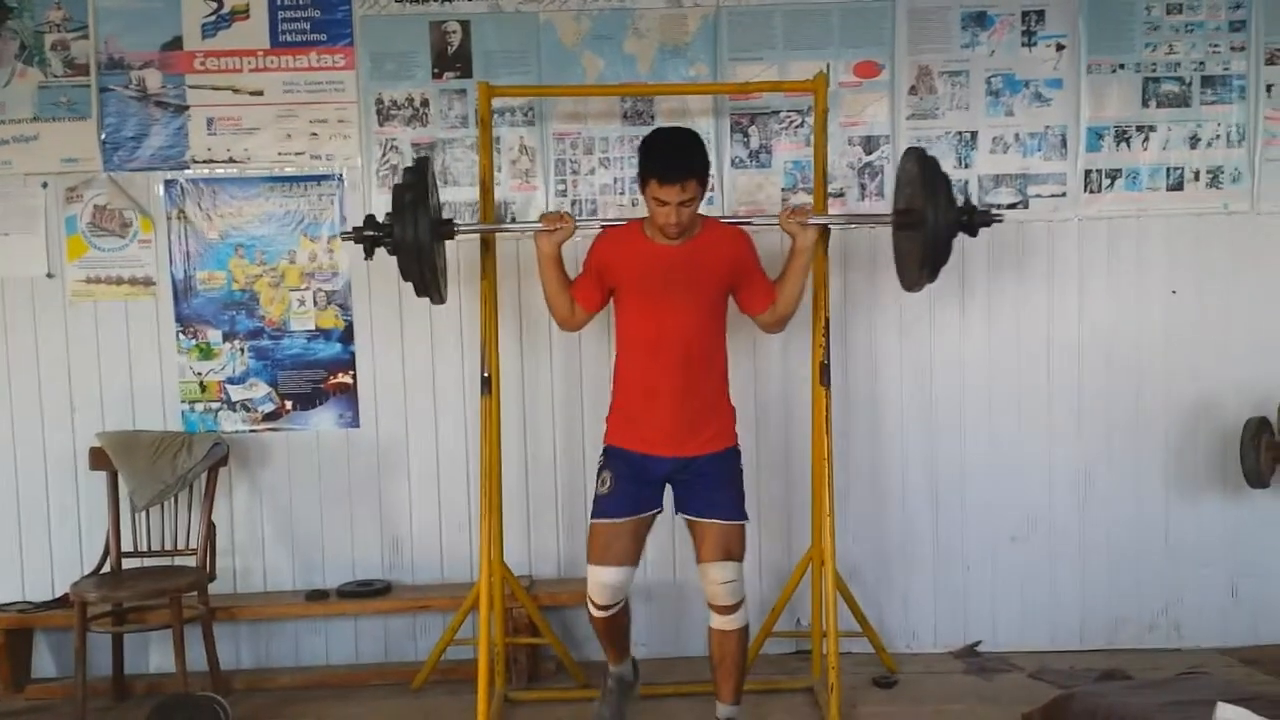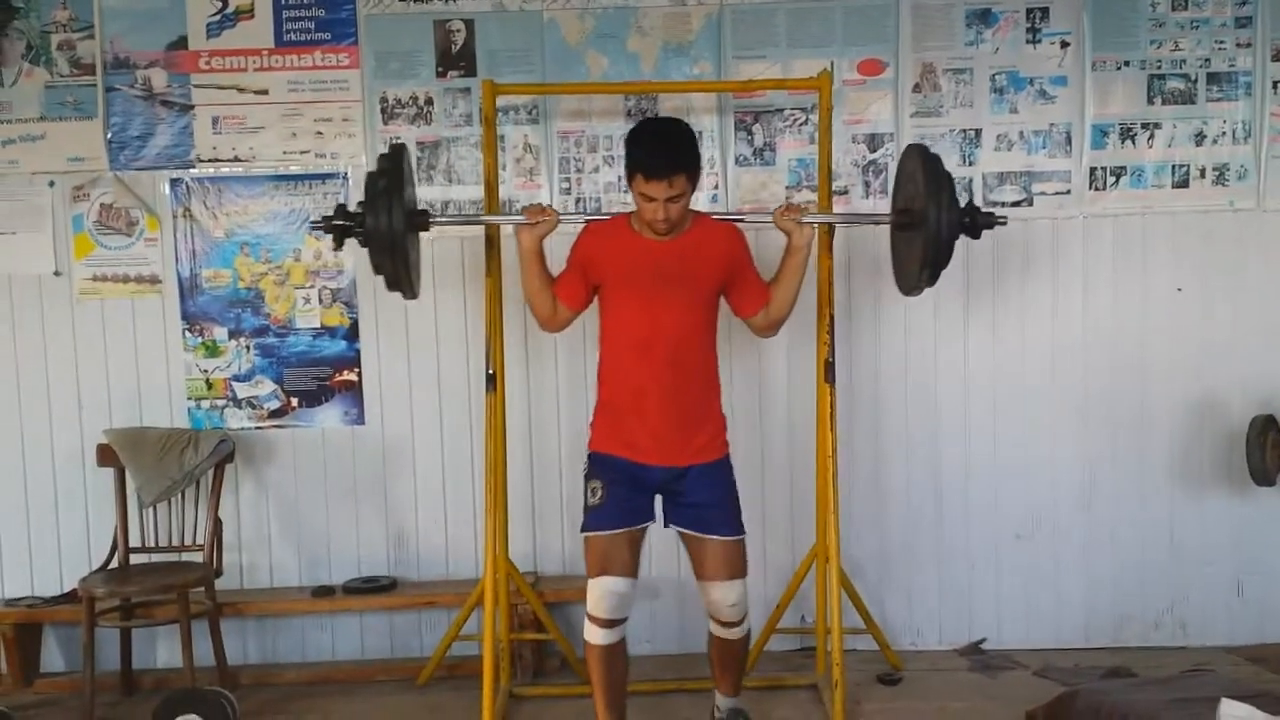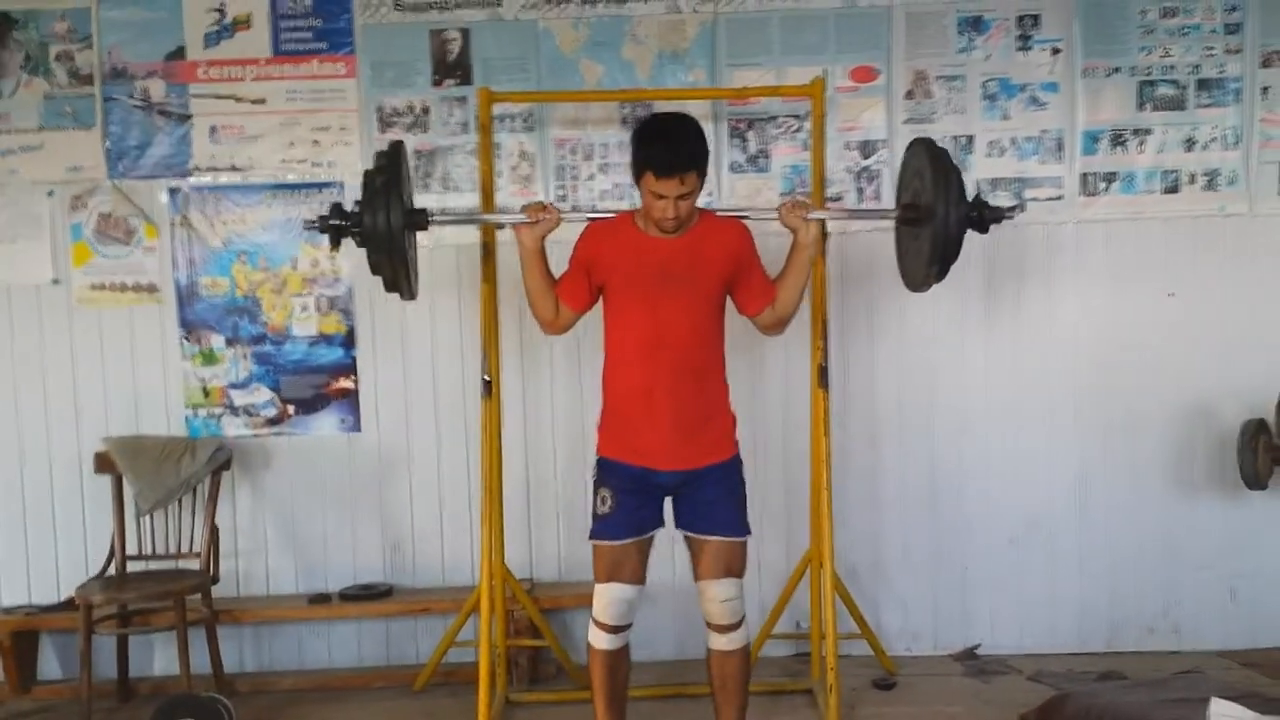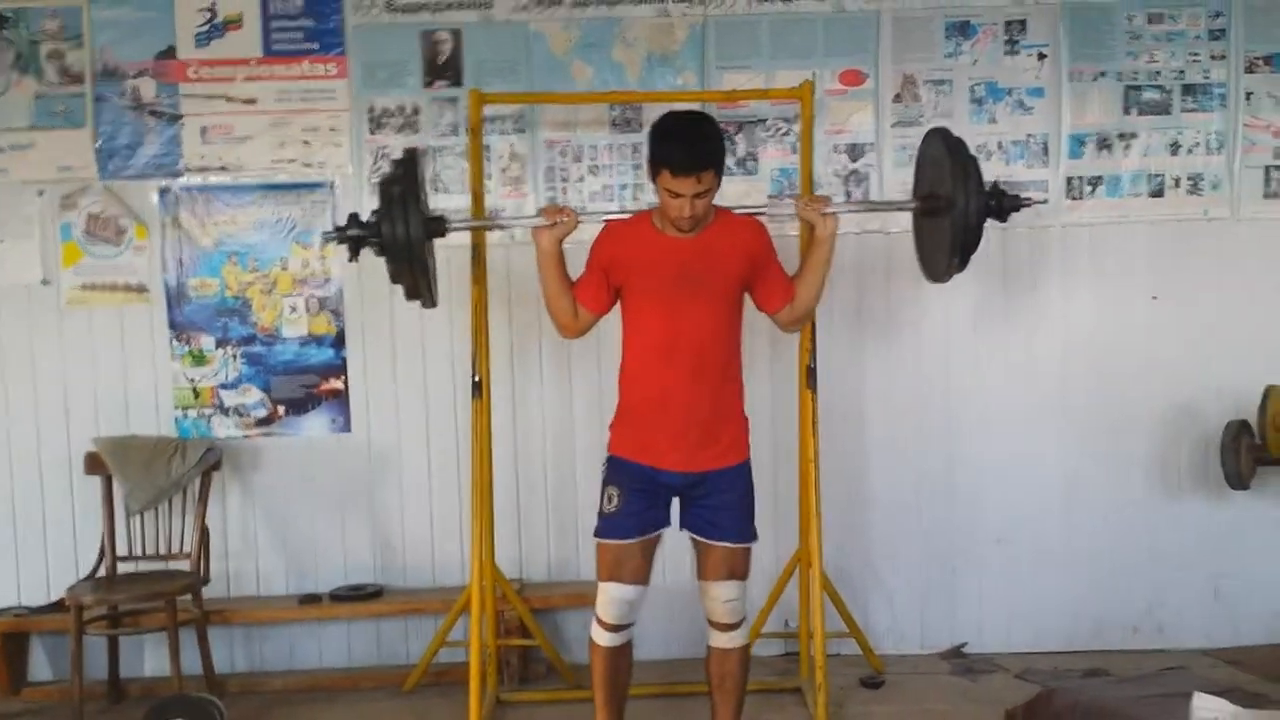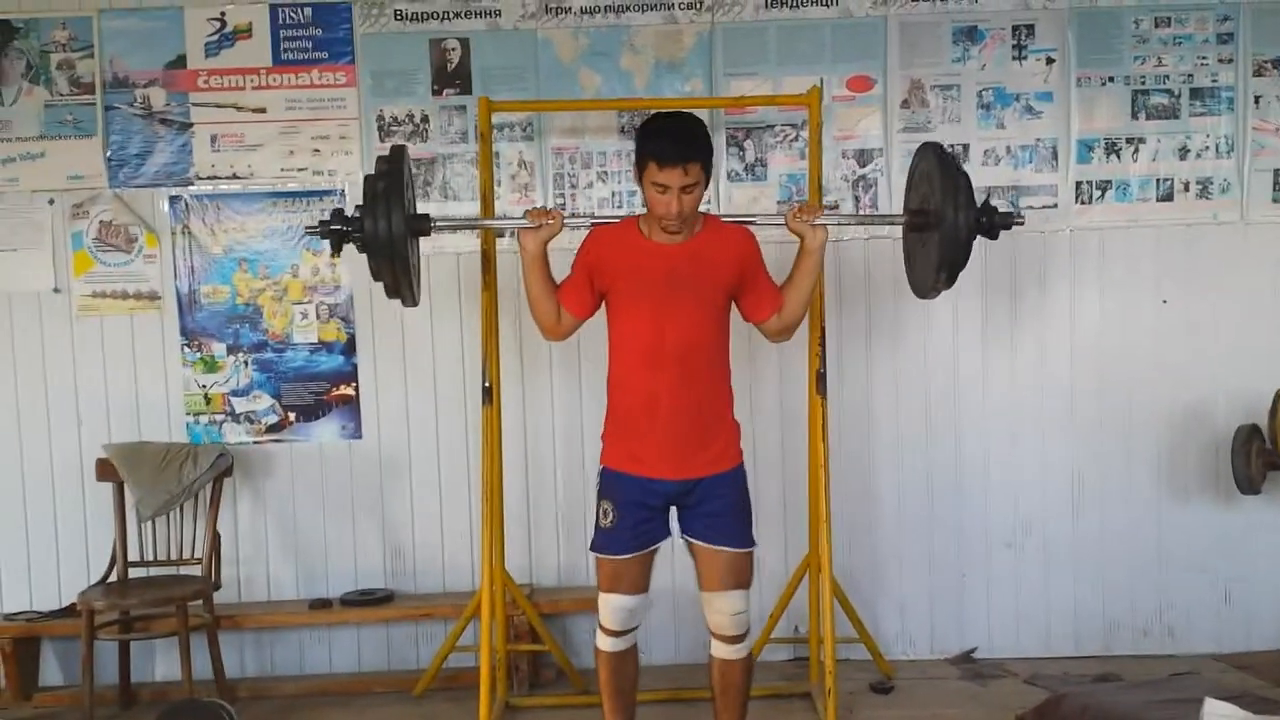
dt=0.5s
person 1, frame 1
left shoulder: (731, 244)
right shoulder: (611, 246)
left elbow: (773, 316)
right elbow: (570, 316)
left wrist: (803, 248)
right wrist: (548, 251)
left hip: (711, 447)
right hip: (630, 445)
left knee: (725, 592)
right knee: (604, 587)
right ankle: (620, 669)
person 1, frame 2
left shoulder: (724, 242)
right shoulder: (597, 241)
left elbow: (766, 319)
right elbow: (551, 316)
left wrist: (798, 247)
right wrist: (529, 247)
left hip: (702, 454)
right hip: (617, 453)
left knee: (728, 603)
right knee: (605, 608)
person 1, frame 3
left shoulder: (730, 238)
right shoulder: (600, 240)
left elbow: (772, 317)
right elbow: (553, 318)
left wrist: (805, 243)
right wrist: (530, 245)
left hip: (711, 458)
right hip: (626, 458)
left knee: (725, 612)
right knee: (611, 613)
person 1, frame 4
left shoulder: (747, 238)
right shoulder: (617, 240)
left elbow: (791, 314)
right elbow: (572, 321)
left wrist: (823, 238)
right wrist: (548, 250)
left hip: (721, 460)
right hip: (637, 457)
left knee: (727, 613)
right knee: (614, 612)
person 1, frame 5
left shoulder: (735, 245)
right shoulder: (604, 245)
left elbow: (778, 324)
right elbow: (555, 325)
left wrist: (811, 247)
right wrist: (532, 251)
left hip: (715, 467)
right hip: (629, 467)
left knee: (730, 623)
right knee: (617, 620)
